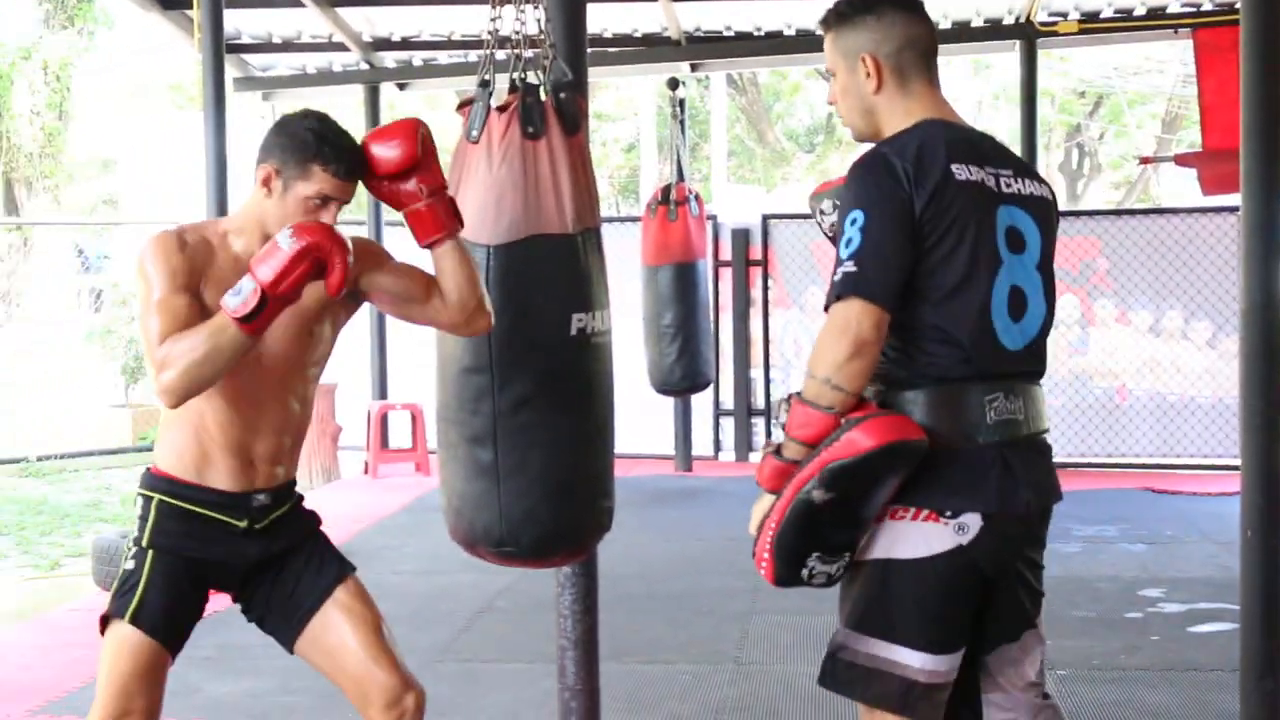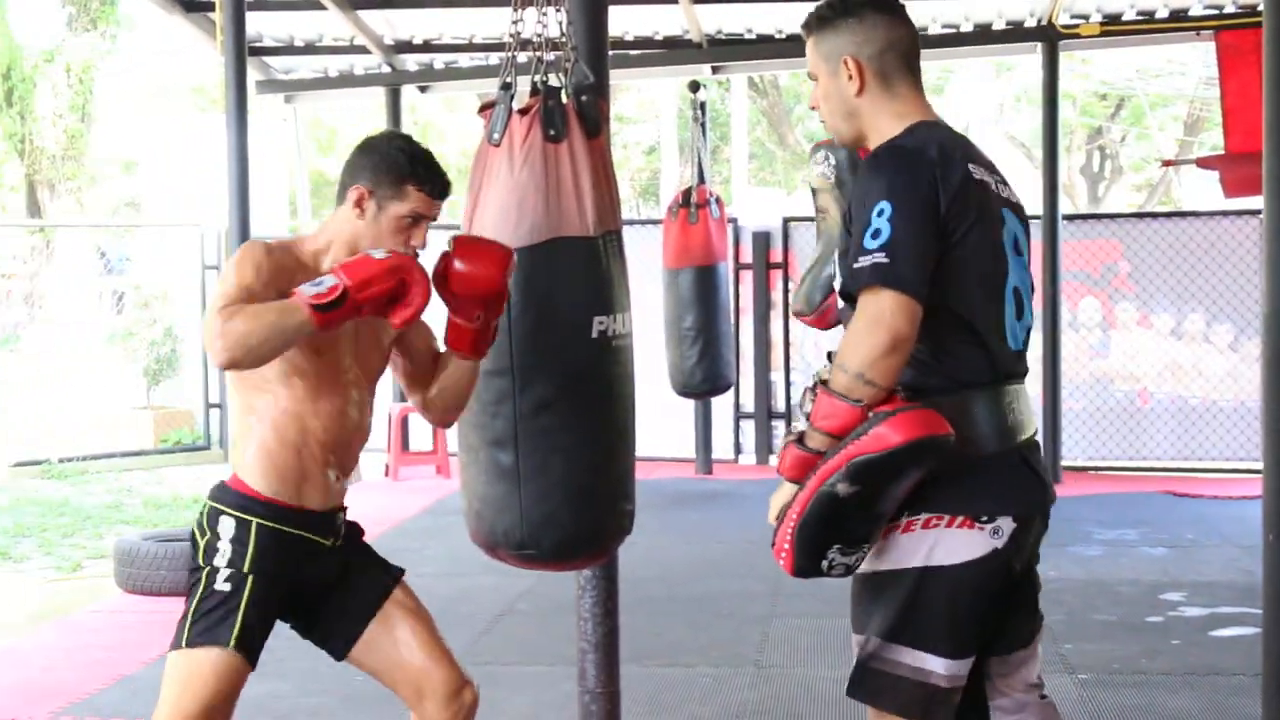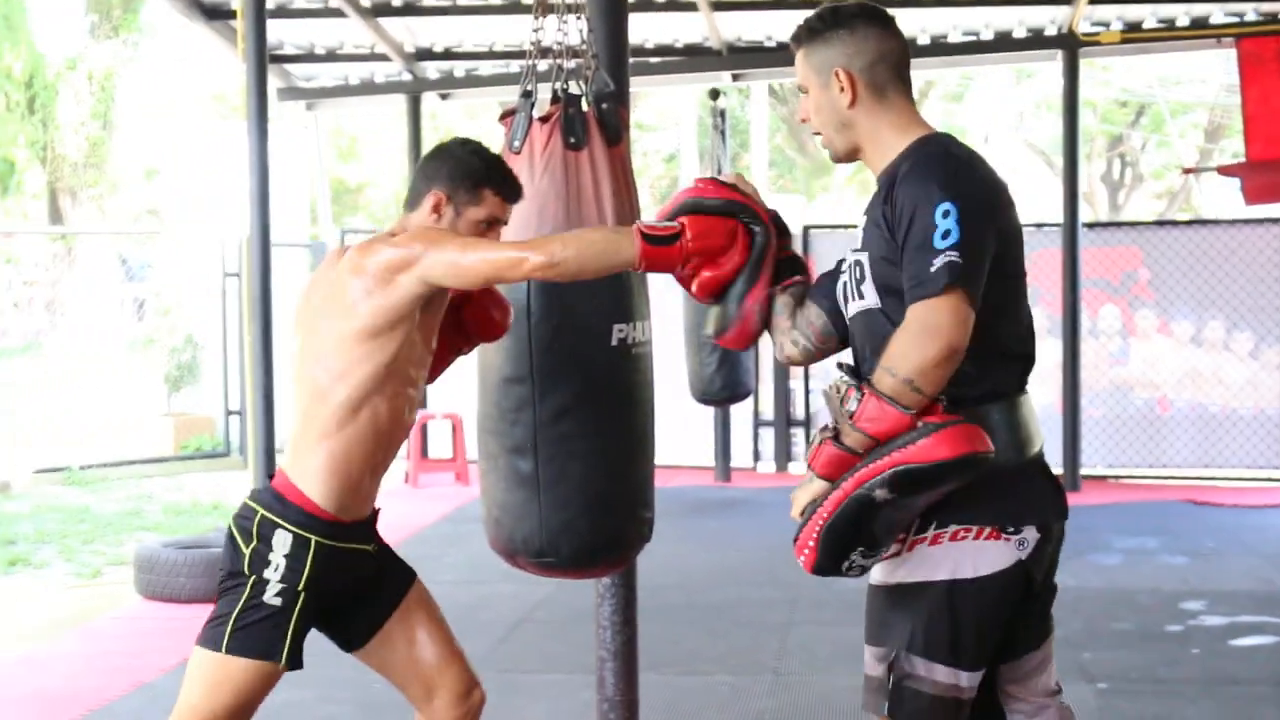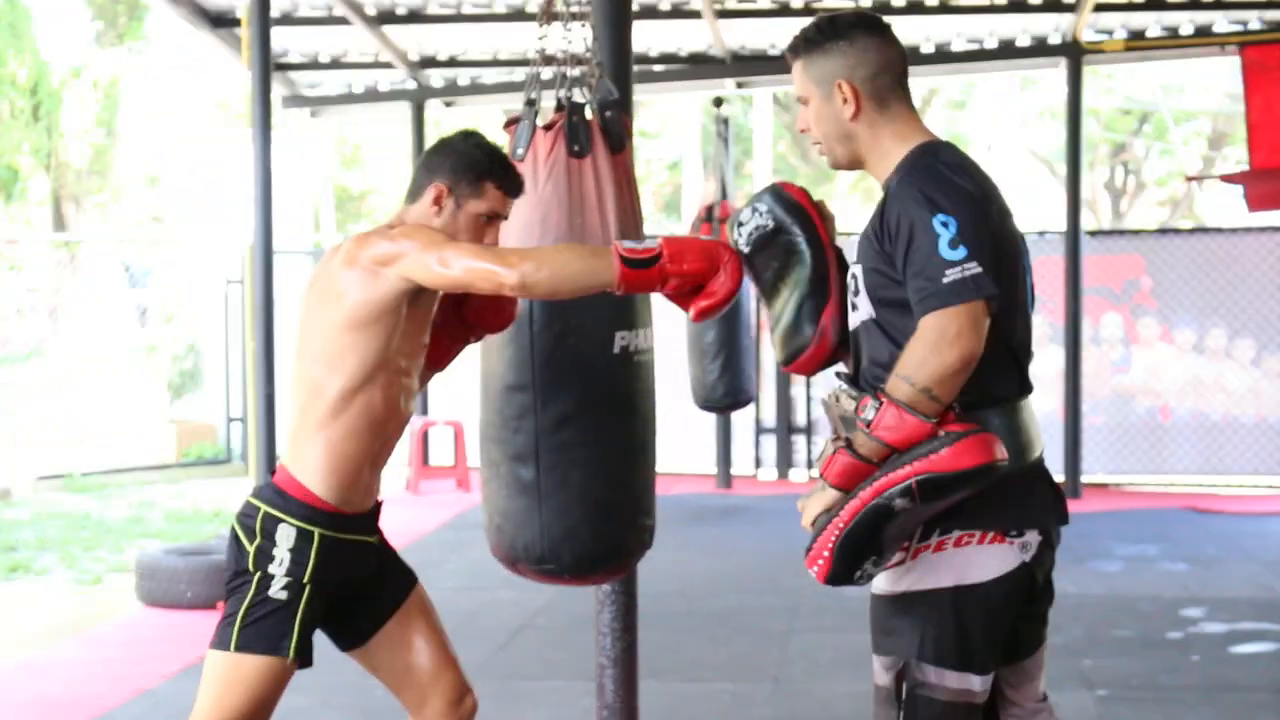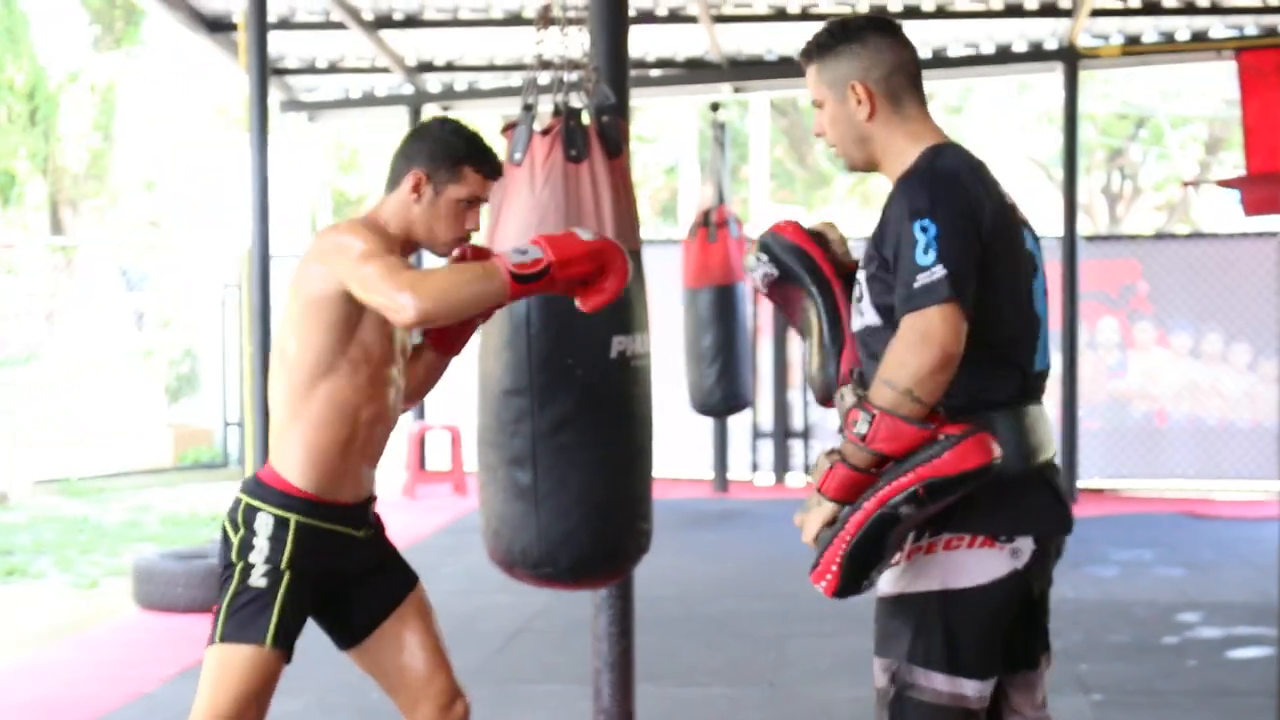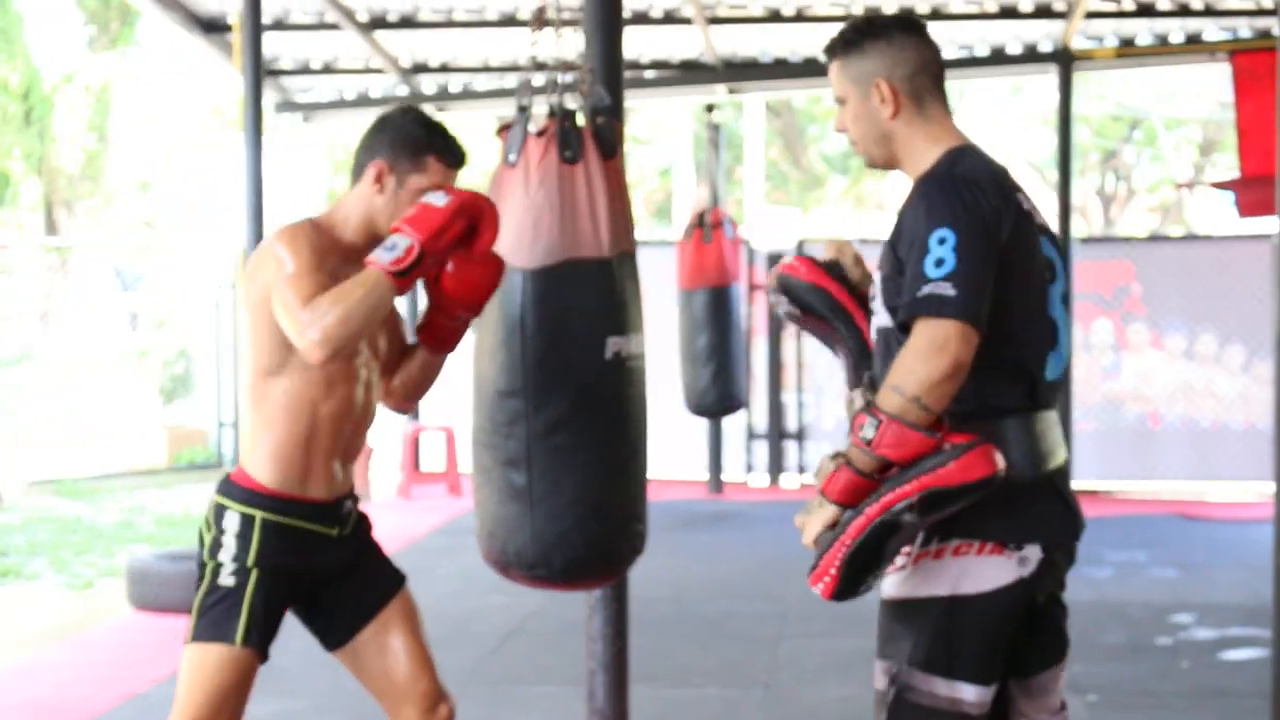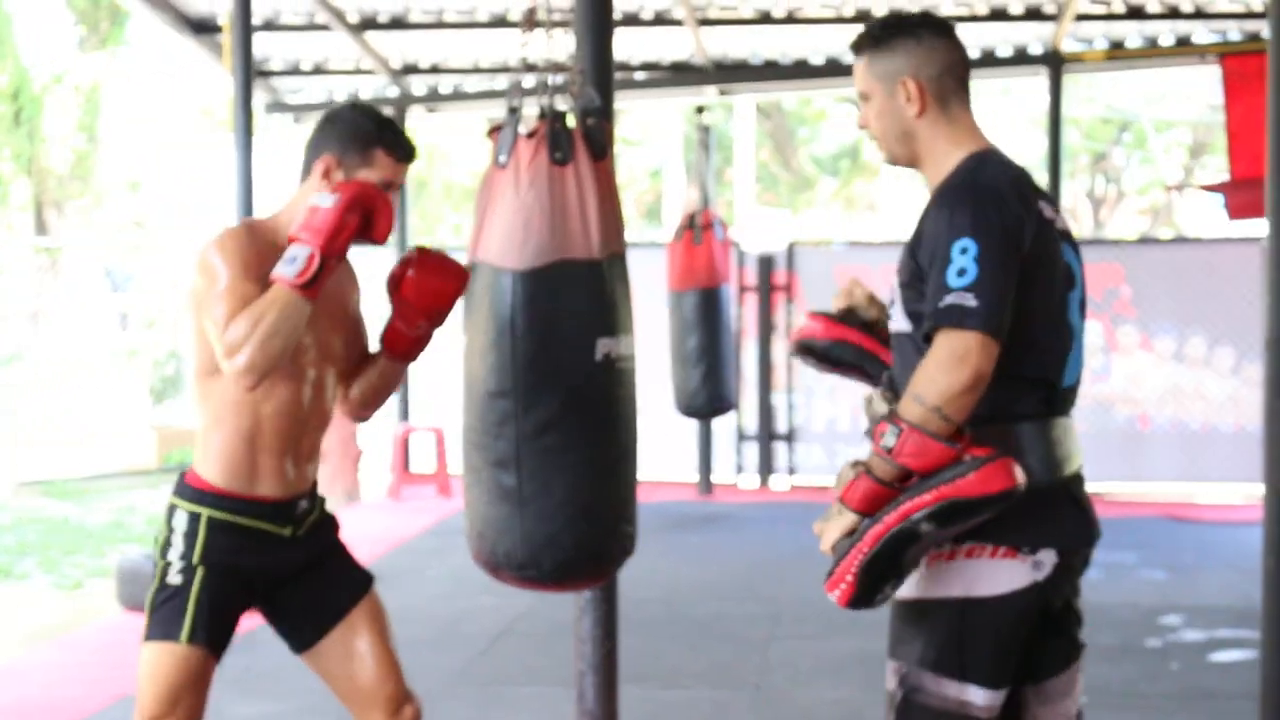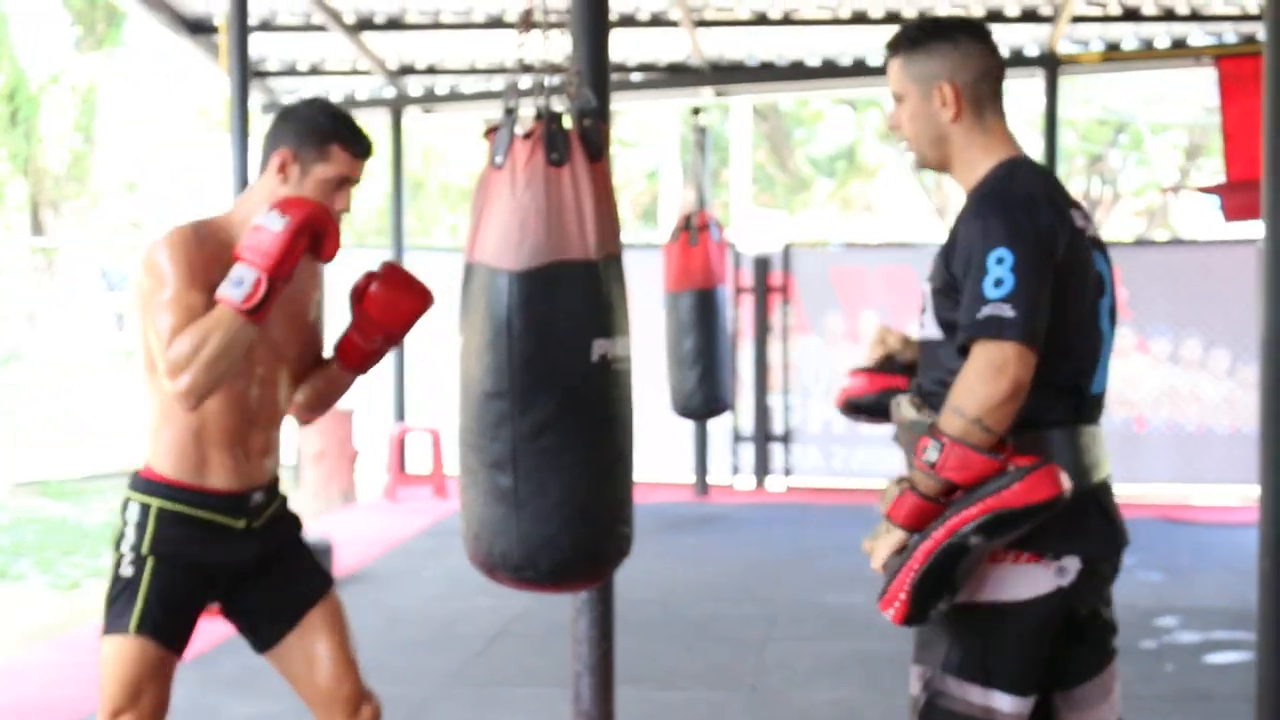
dt=0.1s
person 1, frame 1
left shoulder: (886, 169)
right shoulder: (1022, 177)
left elbow: (856, 335)
left wrist: (786, 472)
left hip: (930, 481)
right hip: (1011, 471)
person 1, frame 2
left shoulder: (898, 172)
right shoulder: (974, 171)
left elbow: (885, 330)
left wrist: (803, 464)
left hip: (939, 487)
right hip: (1004, 477)
person 1, frame 3
left shoulder: (932, 177)
right shoulder: (909, 183)
left elbow: (939, 328)
right elbow: (828, 327)
left hip: (954, 503)
right hip: (997, 493)
person 1, frame 4
left shoulder: (928, 187)
right shoulder: (915, 194)
left elbow: (955, 338)
right elbow: (862, 340)
left hip: (958, 508)
right hip: (1003, 501)
person 1, frame 5
left shoulder: (929, 191)
right shoulder: (967, 186)
left elbow: (932, 344)
left wrist: (842, 478)
left hip: (961, 513)
right hip: (1012, 503)
person 1, frame 6
left shoulder: (947, 196)
right shoulder: (991, 189)
left elbow: (941, 353)
left wrist: (846, 481)
left hip: (967, 517)
right hip: (1021, 507)
person 1, frame 7
left shoulder: (969, 200)
right shoulder: (1020, 196)
left elbow: (962, 364)
left wrist: (865, 493)
right wrist: (885, 335)
left hip: (983, 523)
right hip: (1038, 511)
person 1, frame 8
left shoulder: (1001, 208)
right shoulder: (1046, 200)
left elbow: (999, 374)
left wrist: (910, 507)
right wrist: (920, 356)
left hip: (1013, 528)
right hip: (1066, 519)
person 2, frame 1
left shoulder: (343, 264)
right shoulder: (176, 253)
left elbow: (470, 318)
right elbow: (172, 379)
left wrist: (426, 199)
right wrist: (265, 287)
left hip: (278, 523)
right hip: (182, 515)
person 2, frame 2
left shoulder: (392, 283)
right shoulder: (267, 262)
left elbow: (440, 406)
right elbow: (226, 345)
left wrist: (473, 319)
right wrist: (341, 291)
left hip: (326, 539)
right hip: (251, 534)
person 2, frame 3
left shoulder: (367, 267)
right shoulder: (399, 255)
right elbow: (539, 260)
left wrist: (446, 342)
right wrist: (676, 239)
left hip: (343, 540)
right hip: (292, 541)
person 2, frame 4
left shoulder: (384, 271)
right shoulder: (390, 250)
right elbow: (517, 275)
left wrist: (446, 337)
right wrist: (662, 265)
left hip: (346, 536)
right hip: (297, 537)
person 2, frame 5
left shoulder: (380, 264)
right shoulder: (350, 244)
right elbow: (416, 304)
left wrist: (458, 322)
right wrist: (539, 263)
left hip: (351, 528)
right hip: (283, 528)
person 2, frame 6
left shoulder: (370, 263)
right shoulder: (295, 248)
left elbow: (399, 394)
right elbow: (318, 341)
left wrist: (451, 314)
right wrist: (410, 248)
left hip: (334, 529)
right hip: (261, 527)
person 2, frame 7
left shoulder: (340, 273)
right shoulder: (237, 250)
left elbow: (355, 403)
right elbow: (242, 368)
left wrist: (411, 325)
right wrist: (311, 252)
left hip: (300, 526)
right hip: (214, 527)
person 2, frame 8
left shoulder: (302, 271)
right shoulder: (183, 250)
right elbow: (183, 384)
left wrist: (367, 339)
right wrist: (257, 274)
left hip: (261, 520)
right hip: (173, 521)
